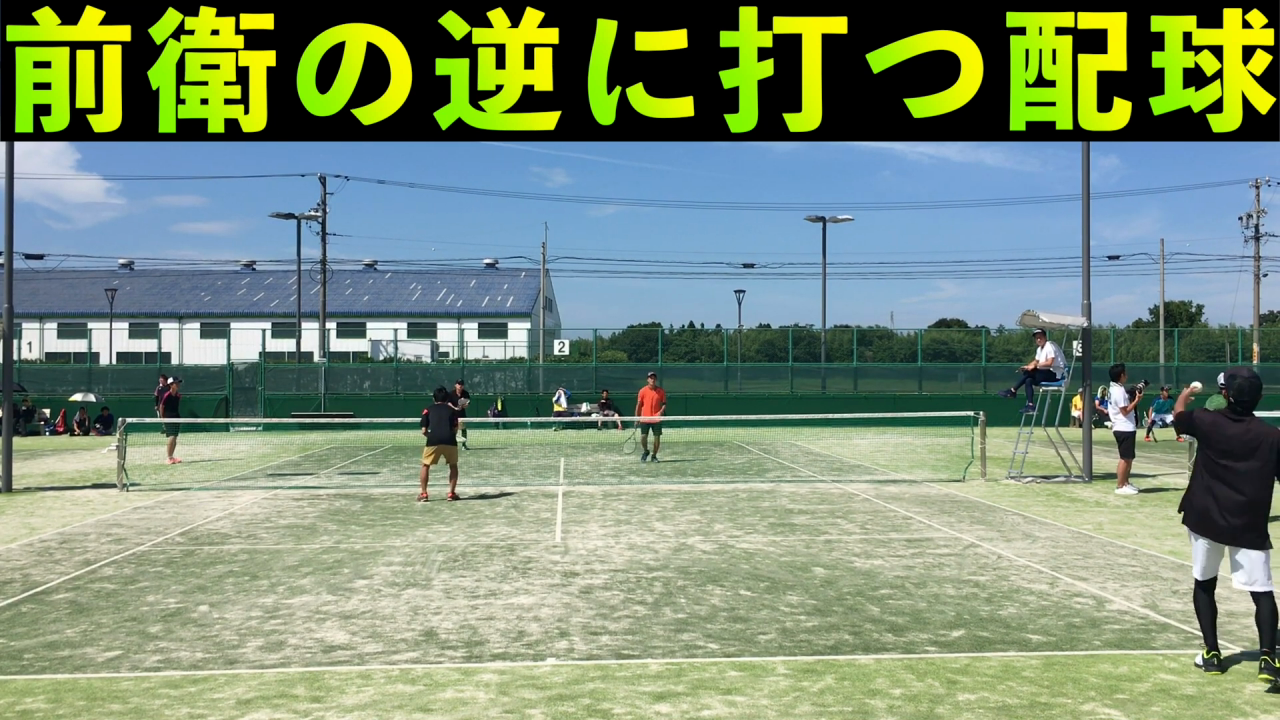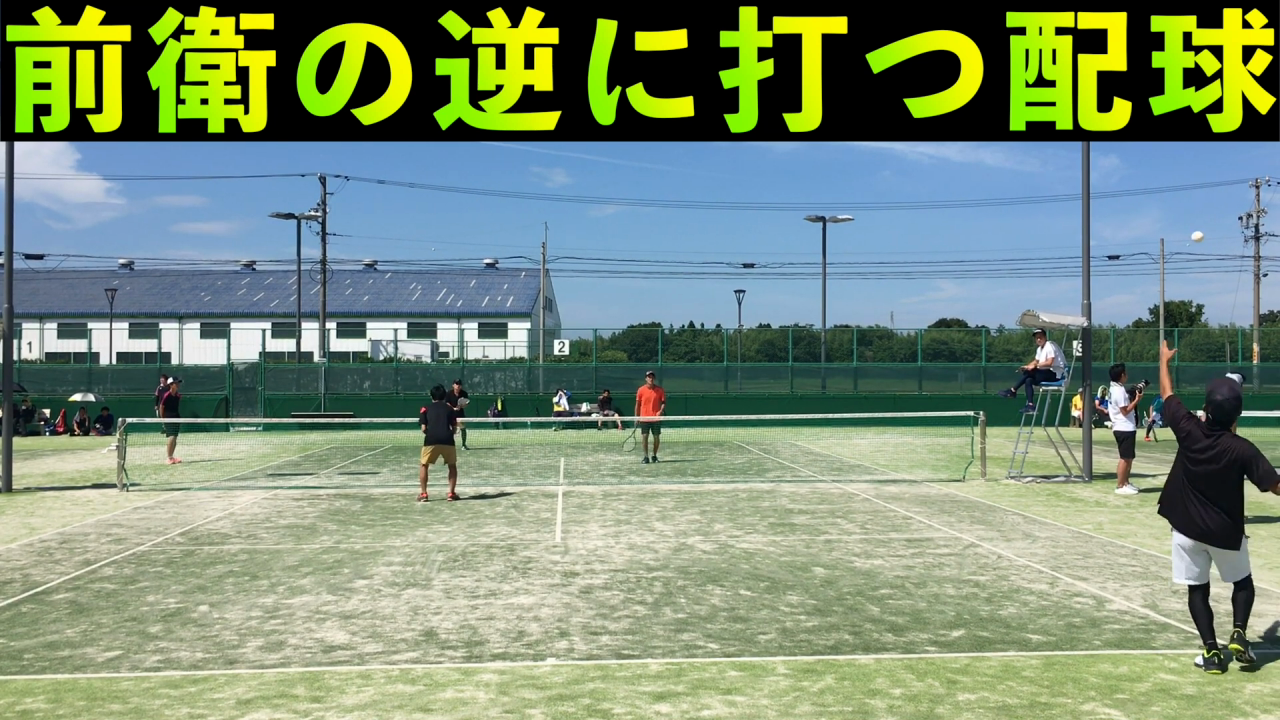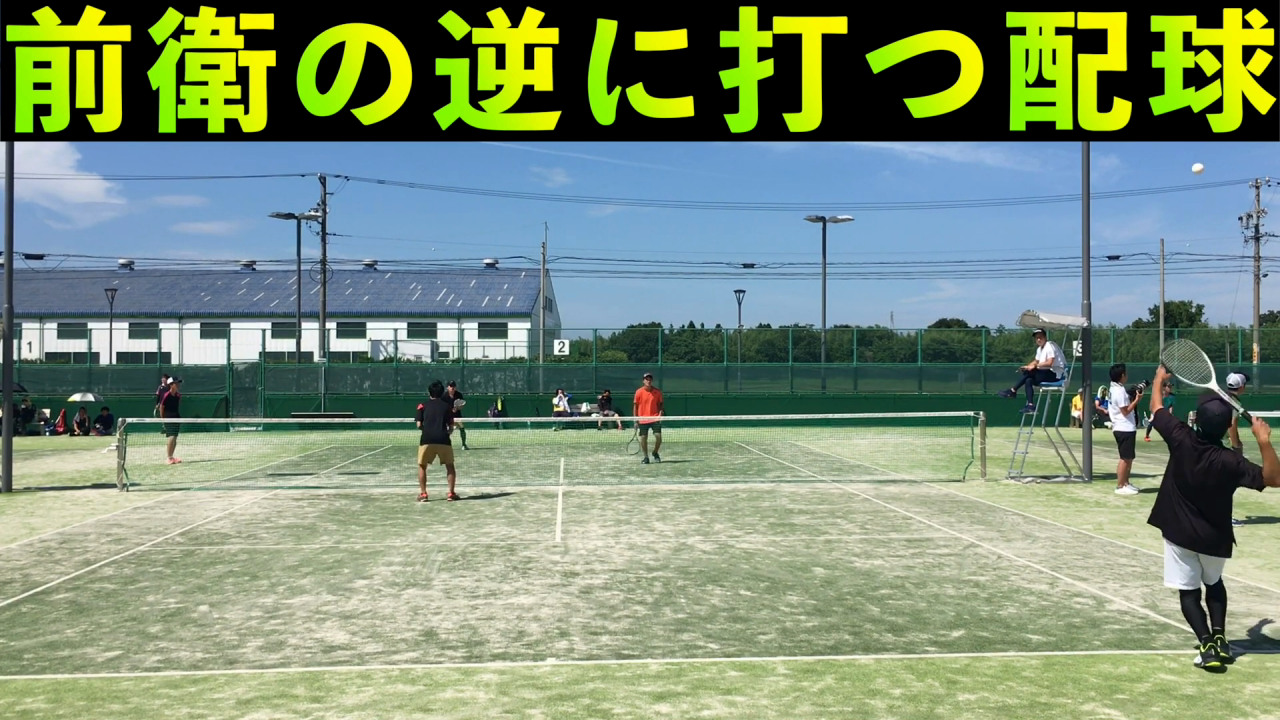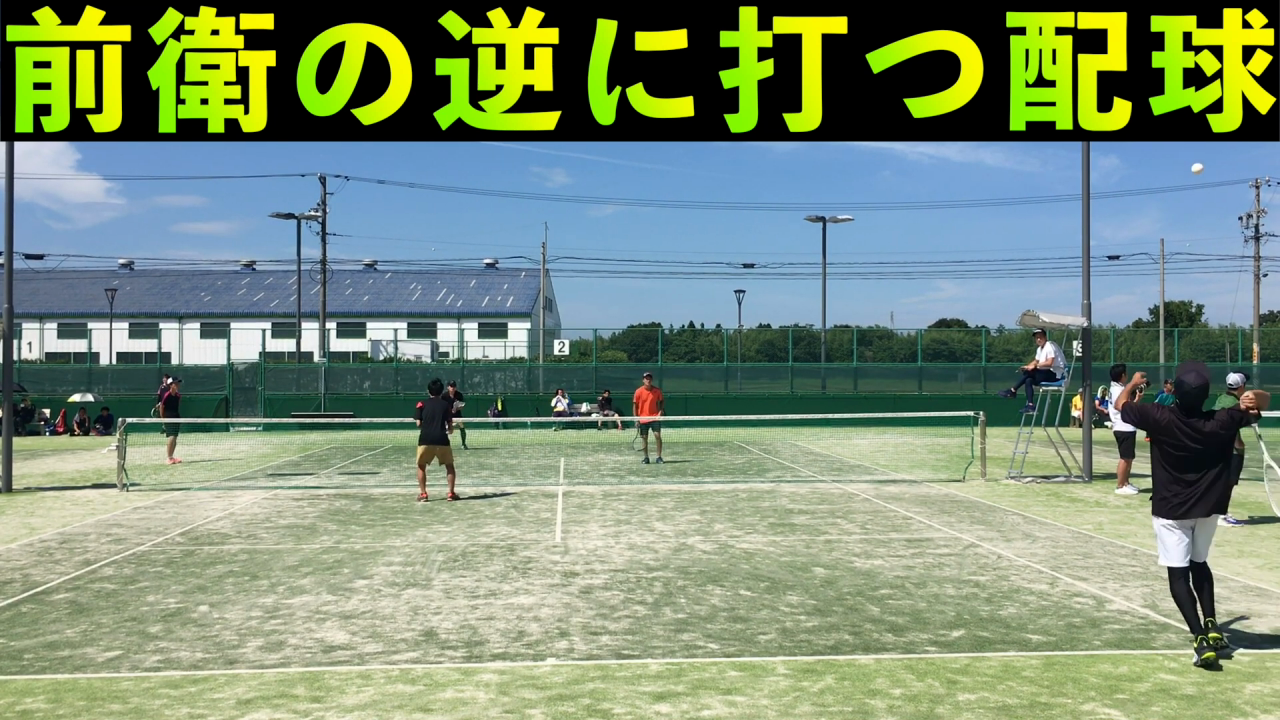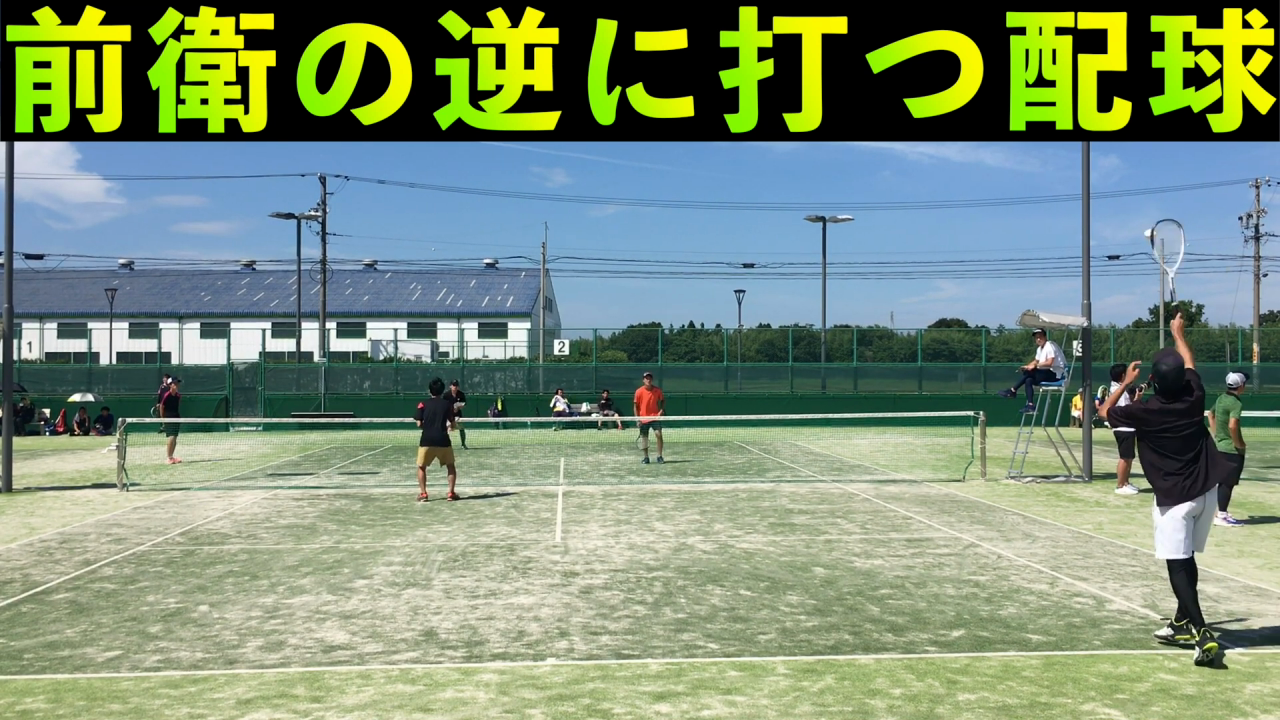
dt=0.2s
person 1, frame 1
left shoulder: (1206, 422)
left elbow: (1178, 415)
left wrist: (1185, 394)
left hip: (1205, 522)
right hip: (1248, 529)
left knee: (1204, 585)
left ankle: (1211, 654)
person 1, frame 2
left shoulder: (1188, 430)
right shoulder: (1241, 451)
left elbow: (1166, 392)
left wrist: (1164, 359)
left hip: (1186, 527)
right hip: (1224, 532)
left knee: (1197, 588)
right knee: (1243, 583)
left ankle: (1211, 648)
right ankle: (1239, 635)
person 1, frame 3
left shoulder: (1181, 440)
right shoulder: (1230, 462)
left elbow: (1156, 406)
left wrist: (1159, 379)
left hip: (1179, 534)
right hip: (1216, 538)
left knee: (1189, 592)
right knee: (1214, 584)
left ankle: (1207, 645)
right ankle: (1219, 639)
person 1, frame 4
left shoulder: (1160, 419)
right shoulder: (1220, 424)
left elbow: (1121, 407)
right elbow: (1251, 410)
left wrist: (1132, 383)
right wrist: (1250, 404)
left hip: (1170, 511)
right hip: (1205, 509)
left knee: (1178, 575)
right knee: (1198, 564)
left ankle: (1201, 639)
right ankle: (1211, 627)
person 1, frame 5
left shoulder: (1144, 411)
right shoulder: (1194, 395)
left elbow: (1106, 412)
right elbow: (1190, 363)
left wrist: (1127, 381)
right wrist: (1178, 334)
left hip: (1174, 496)
right hip: (1205, 492)
left knee: (1178, 567)
right knee: (1185, 560)
left ankle: (1202, 635)
right ankle: (1182, 626)
